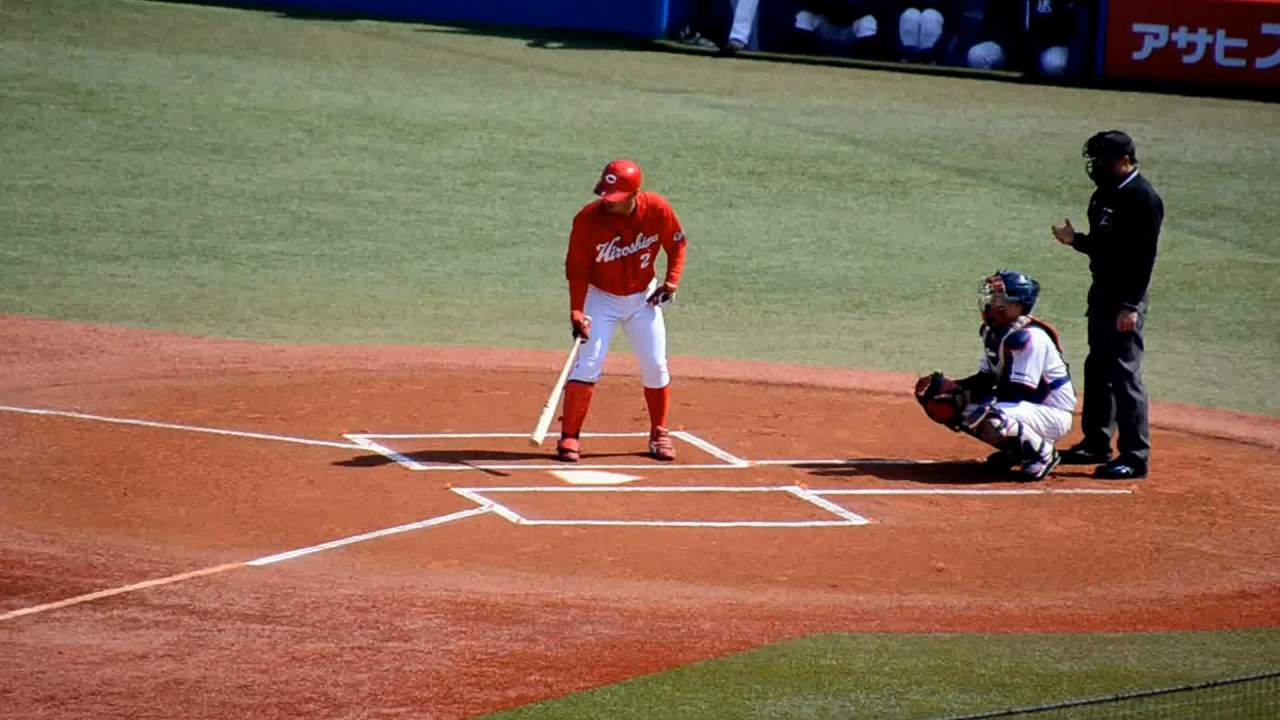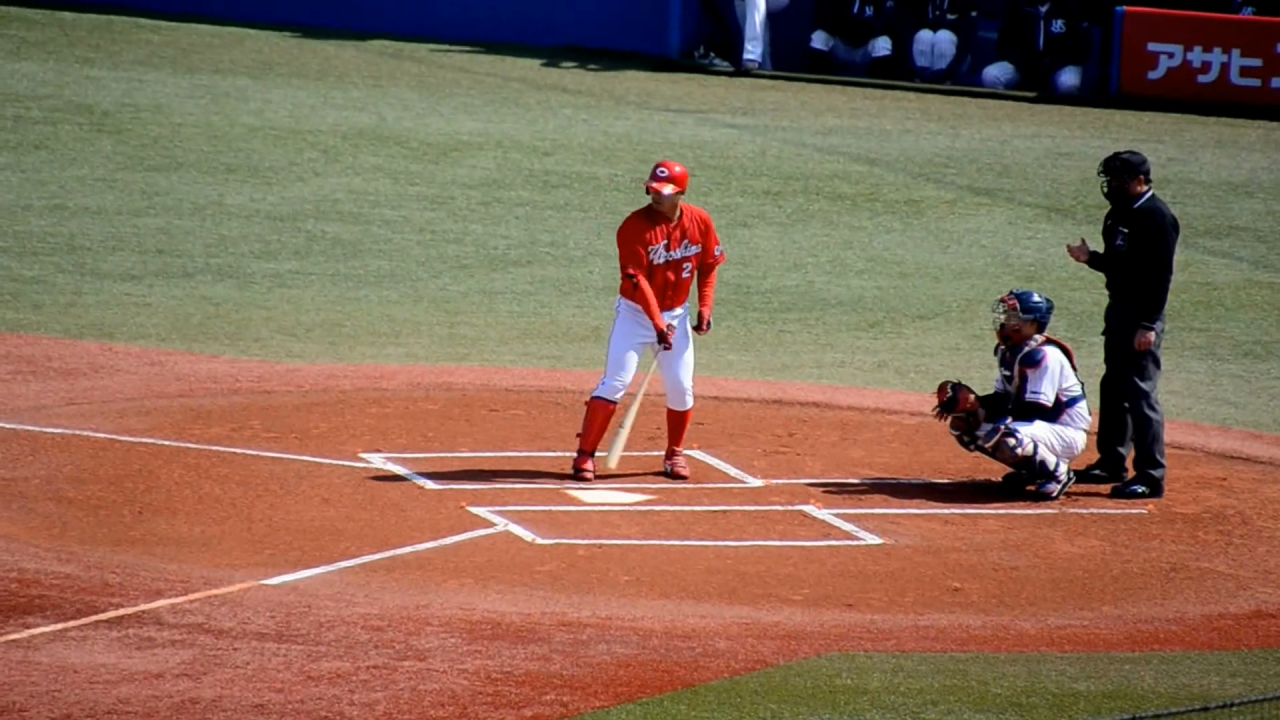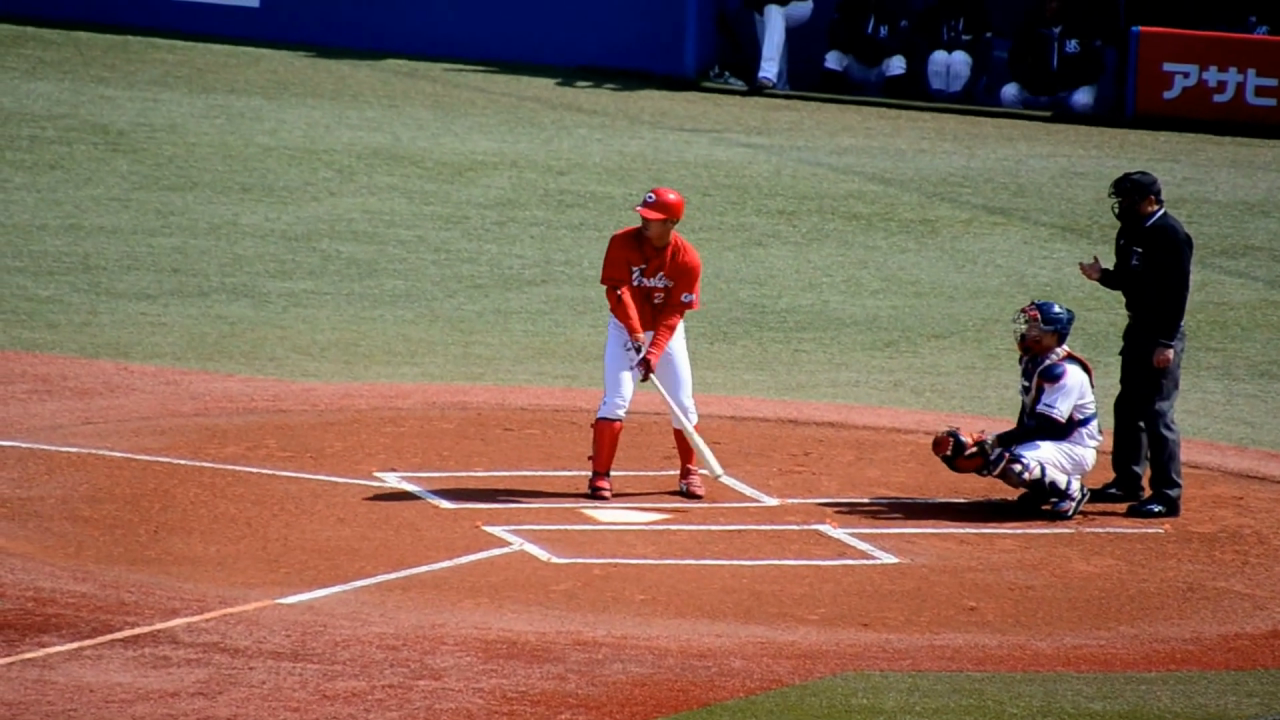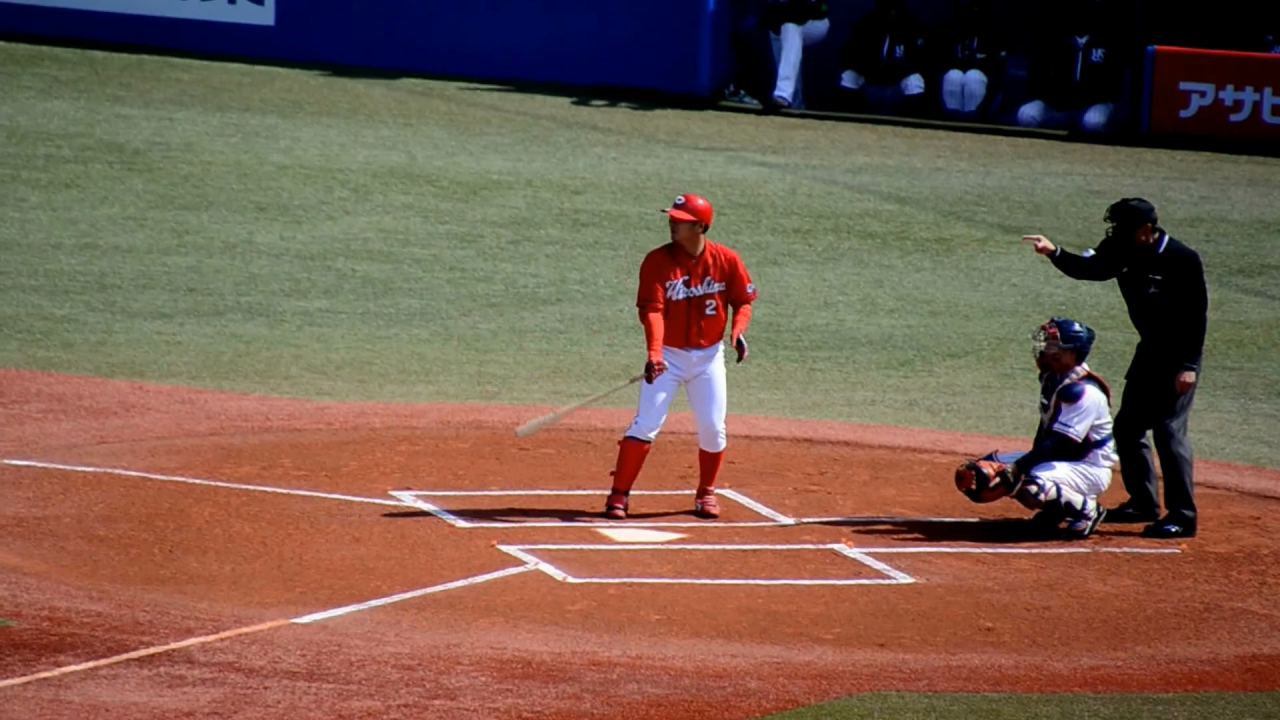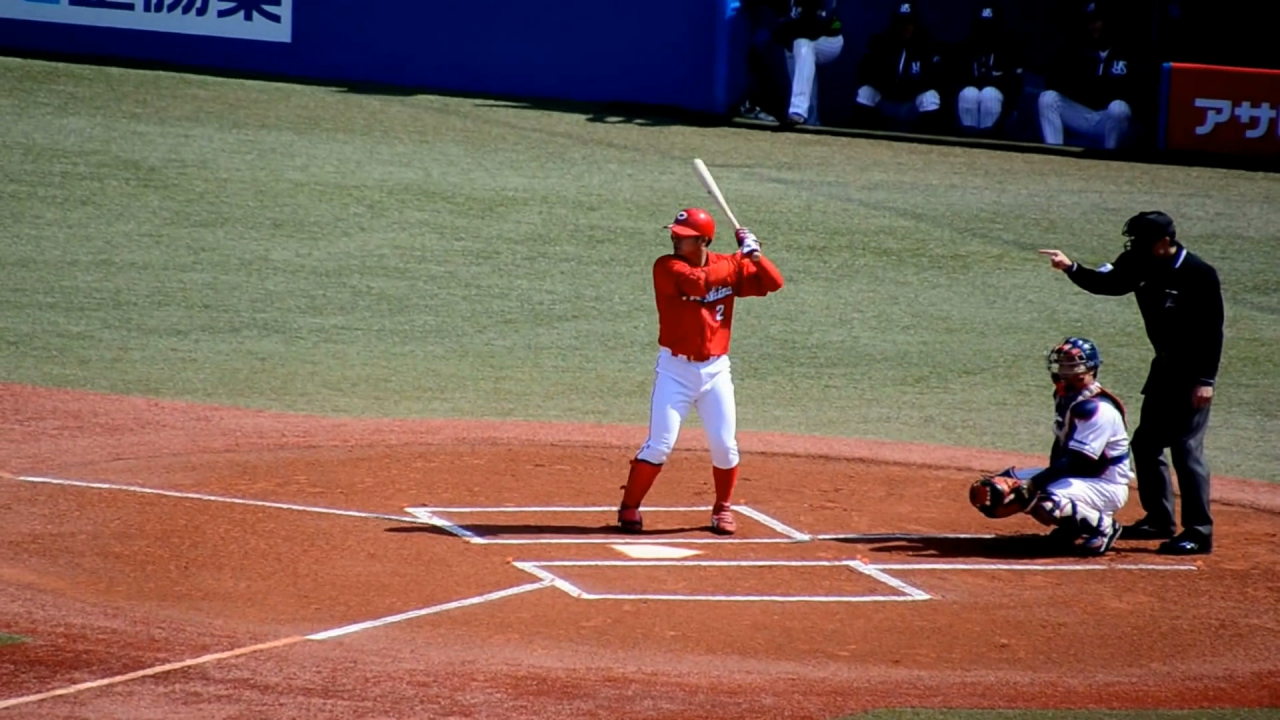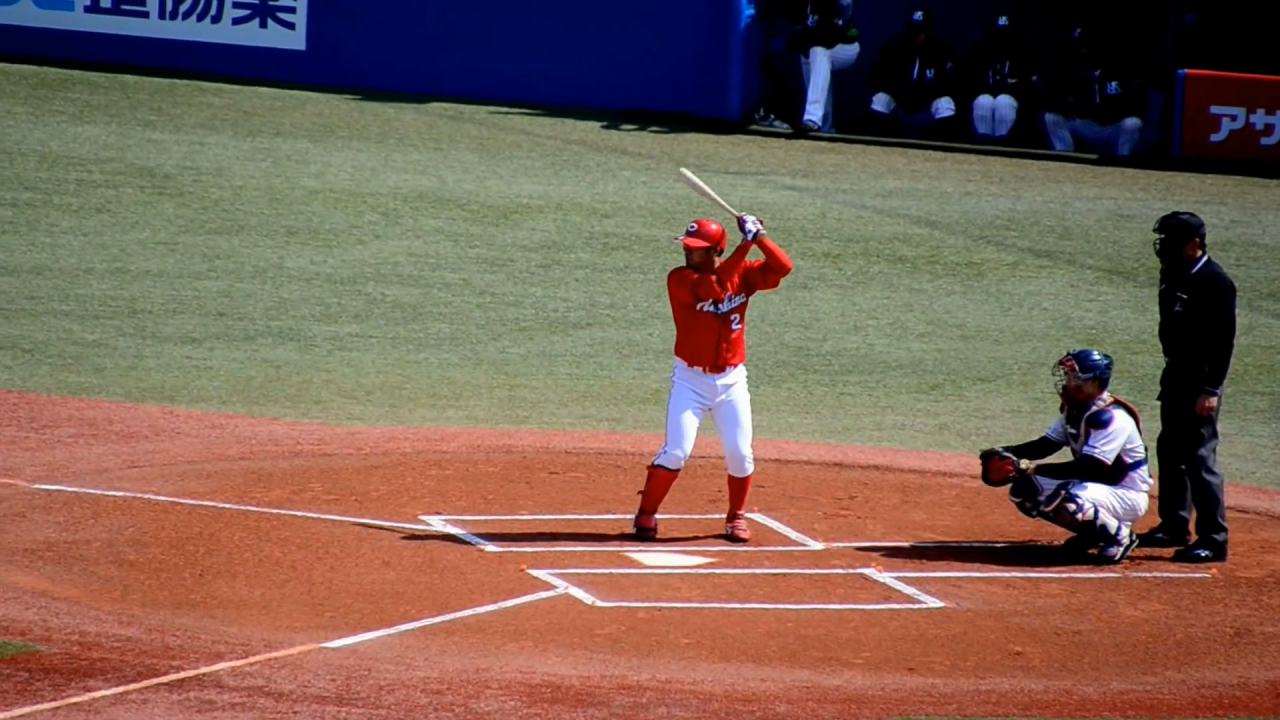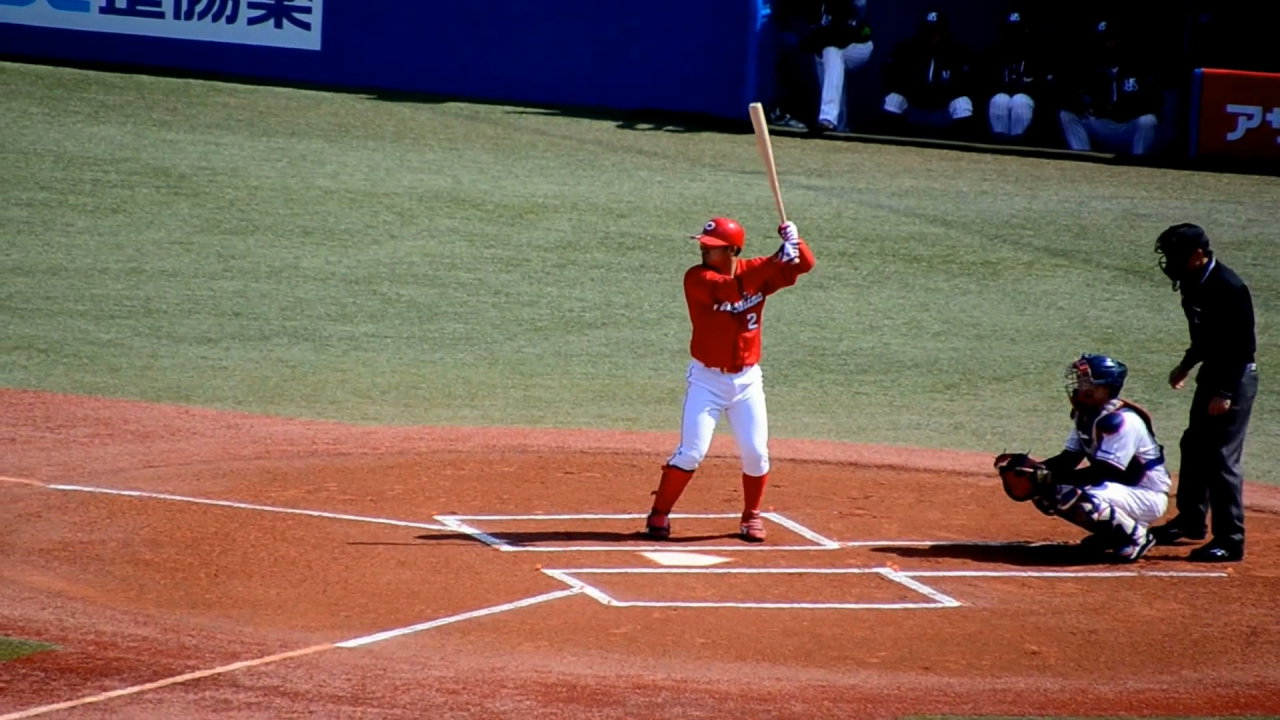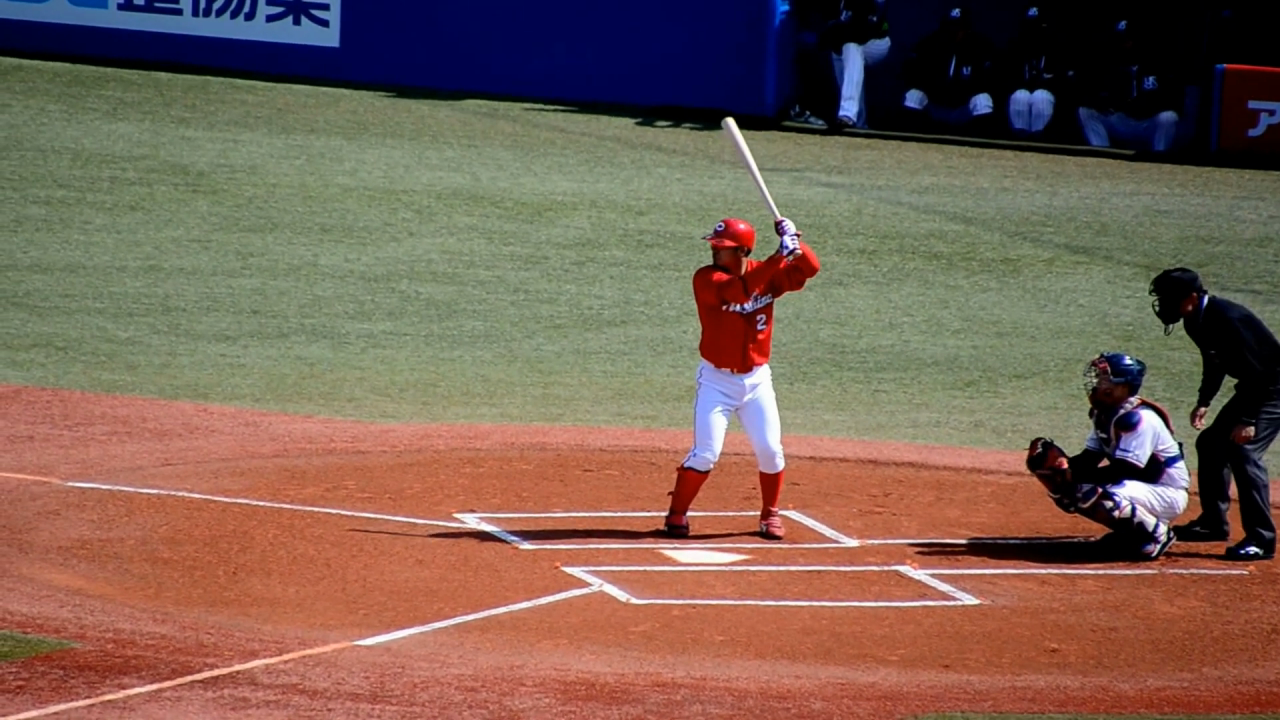
dt=0.7s
person 1, frame 1
left shoulder: (1141, 198)
right shoulder: (1105, 193)
left elbow: (1144, 256)
left wrist: (1130, 306)
right wrist: (1075, 239)
left hip: (1124, 296)
right hip: (1100, 290)
left knee: (1123, 373)
right knee: (1097, 369)
left ankle: (1134, 457)
right ankle: (1096, 443)
person 1, frame 2
left shoulder: (1157, 217)
right shoulder: (1119, 212)
left elbow: (1161, 275)
left wrist: (1148, 325)
right wrist: (1090, 258)
left hip: (1141, 315)
right hip: (1117, 309)
left knee: (1140, 393)
right knee: (1112, 389)
left ankle: (1151, 476)
right ankle: (1111, 462)
person 1, frame 3
left shoulder: (1170, 234)
right shoulder: (1129, 231)
left elbow: (1177, 292)
left wrist: (1166, 342)
right wrist: (1102, 275)
left hip: (1162, 335)
right hip: (1137, 329)
left knee: (1157, 412)
right knee: (1127, 407)
left ankle: (1167, 496)
right ankle: (1128, 482)
person 1, frame 4
left shoulder: (1182, 260)
right shoulder: (1121, 251)
left elbow: (1196, 315)
right elbow: (1088, 267)
left wrist: (1189, 365)
right wrist: (1054, 252)
left hip: (1178, 356)
right hip: (1149, 350)
left knee: (1169, 429)
right knee: (1127, 427)
left ankle: (1183, 516)
right ankle: (1144, 503)
person 1, frame 5
left shoulder: (1200, 274)
right shoulder: (1140, 266)
left elbow: (1213, 330)
right elbow: (1104, 282)
left wrist: (1206, 380)
right wrist: (1071, 268)
left hip: (1192, 372)
right hip: (1163, 367)
left knee: (1186, 448)
right knee: (1146, 444)
left ankle: (1199, 533)
right ankle: (1160, 519)
person 1, frame 6
left shoulder: (1215, 282)
right shoulder: (1172, 274)
left elbow: (1224, 340)
left wrist: (1211, 389)
left hip: (1200, 381)
right hip: (1174, 375)
left knee: (1198, 456)
right knee: (1169, 452)
left ankle: (1214, 540)
right ankle: (1175, 526)
person 1, frame 7
left shoulder: (1228, 287)
right shoulder: (1192, 284)
left elbow: (1242, 344)
left wrist: (1225, 392)
right wrist: (1187, 365)
left hip: (1235, 379)
right hip: (1212, 375)
left knee: (1222, 455)
right knee: (1194, 445)
left ankle: (1230, 541)
right ankle: (1192, 520)
person 1, frame 8
left shoulder: (1227, 320)
right shoulder: (1197, 321)
left elbow: (1256, 372)
right elbow: (1214, 364)
left wrist: (1247, 420)
right wrist: (1203, 402)
right hip: (1254, 387)
left knee: (1244, 450)
right knee: (1211, 443)
right ankle: (1213, 521)
person 2, frame 1
left shoulder: (657, 208)
right shoulder: (587, 219)
left elbow: (677, 245)
right elbow: (579, 270)
left wrist: (671, 282)
right wrist: (577, 312)
left hip: (644, 297)
right hip: (601, 298)
left knee: (656, 365)
right knee: (588, 366)
left ankle: (659, 434)
right ankle: (569, 436)
person 2, frame 2
left shoulder: (700, 220)
right shoulder: (635, 225)
left elbow: (709, 266)
right elbow: (636, 278)
left wrist: (705, 307)
right wrist: (657, 323)
left hip: (677, 314)
right hip: (636, 313)
left knee: (681, 387)
right knee: (615, 384)
left ankle: (674, 453)
right ankle: (585, 454)
person 2, frame 3
left shoulder: (687, 259)
right shoulder: (622, 242)
left elbow: (674, 314)
right elbow: (620, 293)
left wrist: (655, 352)
right wrist: (636, 335)
left hip: (667, 334)
right hip: (625, 333)
left knee: (682, 404)
right knee: (616, 402)
left ankle: (689, 472)
right ankle: (600, 474)
person 2, frame 4
left shoulder: (727, 259)
right shoulder: (658, 260)
left elbow: (744, 301)
right elbow: (652, 310)
left wrist: (738, 332)
right wrist: (653, 354)
left hip: (709, 356)
right hip: (668, 355)
left knee: (713, 429)
right knee: (646, 423)
left ankle: (706, 492)
right ankle: (619, 494)
person 2, frame 5
left shoulder: (730, 266)
right shoulder: (667, 267)
left elbow: (774, 282)
right elbow: (699, 282)
left wrist: (751, 252)
right wrist: (739, 257)
left hip: (716, 369)
right hip: (675, 369)
left knee: (724, 445)
right knee: (660, 444)
left ankle: (722, 509)
right ankle: (630, 508)
person 2, frame 6
left shoulder: (741, 273)
right shoulder: (679, 278)
left elbow: (783, 267)
right elbow: (712, 288)
left wrist: (758, 237)
right wrist: (745, 244)
left hip: (731, 379)
right hip: (691, 378)
left knee: (740, 453)
right knee: (676, 451)
left ankle: (736, 517)
right ankle: (646, 513)
person 2, frame 7
left shoulder: (756, 270)
right shoulder: (697, 277)
left elbow: (804, 264)
right elbow: (731, 289)
left wrist: (793, 241)
right wrist: (775, 258)
left hip: (747, 379)
right hip: (707, 378)
left knee: (755, 453)
right knee: (691, 452)
left ankle: (751, 517)
right ankle: (659, 513)
person 2, frame 8
left shoulder: (767, 273)
right shoulder: (705, 278)
left elbow: (810, 268)
right elbow: (738, 290)
left wrist: (794, 239)
right wrist: (778, 256)
left hip: (756, 379)
right hip: (716, 380)
left knee: (770, 451)
right knee: (706, 453)
left ankle: (769, 515)
right ankle: (677, 513)
person 3, frame 1
left shoulder: (1029, 337)
right shoulder: (993, 332)
left elbow: (1018, 393)
right elbow: (985, 380)
left wrist: (967, 397)
right wrist: (952, 387)
left hip: (1051, 414)
right hip: (1019, 406)
left knee: (992, 419)
right knee: (953, 407)
left ankle: (1042, 452)
right ankle: (1016, 450)
person 3, frame 2
left shoulder: (1044, 356)
right shoulder: (1008, 351)
left elbow: (1034, 411)
right elbow: (1000, 399)
left wrist: (981, 414)
right wrist: (968, 402)
left hip: (1066, 433)
right hip: (1037, 425)
left knee: (1007, 439)
right knee: (962, 426)
left ankle: (1057, 472)
right ankle: (1030, 469)
person 3, frame 3
left shoulder: (1064, 371)
right shoulder: (1033, 362)
left elbow: (1039, 426)
left wrist: (996, 441)
right wrist: (1004, 441)
left hip: (1075, 450)
right hip: (1039, 443)
left knee: (1017, 466)
right knee: (972, 451)
left ankle: (1071, 489)
right ankle: (1038, 488)
person 3, frame 4
left shoulder: (1083, 391)
right shoulder: (1053, 379)
left elbow: (1058, 444)
left wrist: (1016, 467)
right wrist: (1029, 462)
left hip: (1088, 469)
right hip: (1056, 459)
left knee: (1031, 485)
right knee: (989, 467)
left ankle: (1086, 509)
right ankle: (1055, 507)
person 3, frame 5
left shoulder: (1097, 409)
right shoulder: (1065, 397)
left elbow: (1074, 462)
left wrist: (1030, 485)
left hip: (1105, 486)
right hip: (1073, 477)
left knee: (1045, 501)
left ankle: (1102, 525)
right ankle: (1072, 523)
person 3, frame 6
left shoulder: (1112, 417)
right shoulder: (1073, 409)
left elbow: (1085, 467)
right elbow: (1045, 445)
left wrist: (1030, 467)
right wrist: (1006, 453)
left hip: (1127, 495)
right hip: (1094, 486)
left knee: (1066, 501)
right knee: (1023, 490)
left ankle: (1119, 535)
right ankle: (1091, 533)
person 3, frame 7
left shoulder: (1122, 421)
right shoulder: (1084, 415)
left elbow: (1100, 473)
right elbow: (1067, 461)
left wrist: (1047, 476)
left hip: (1146, 496)
right hip: (1117, 488)
left knee: (1081, 501)
right knee: (1042, 490)
left ankle: (1136, 535)
right ankle: (1110, 533)
person 3, frame 8
left shoulder: (1139, 418)
right shoulder: (1103, 413)
left elbow: (1121, 471)
right elbow: (1088, 460)
left wrist: (1069, 474)
right wrist: (1056, 462)
left hip: (1167, 494)
right hip: (1136, 485)
left knee: (1104, 499)
right knee: (1061, 488)
left ankle: (1157, 532)
right ankle: (1130, 530)
